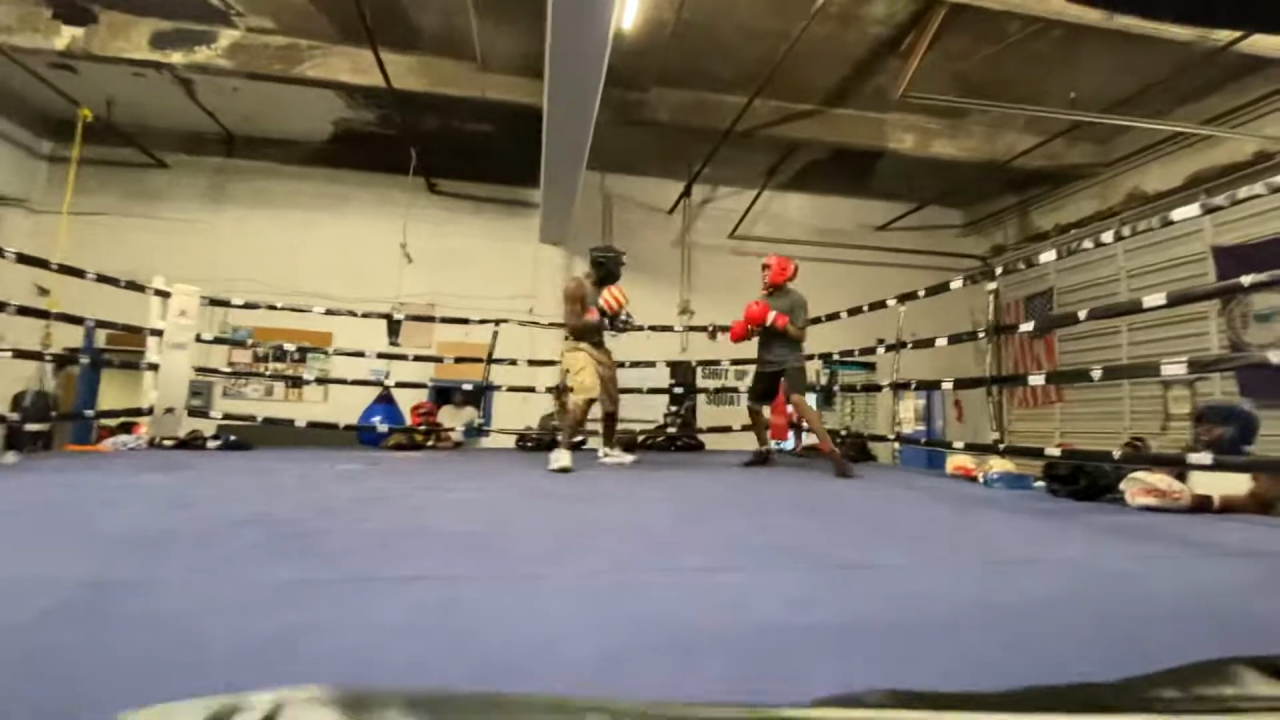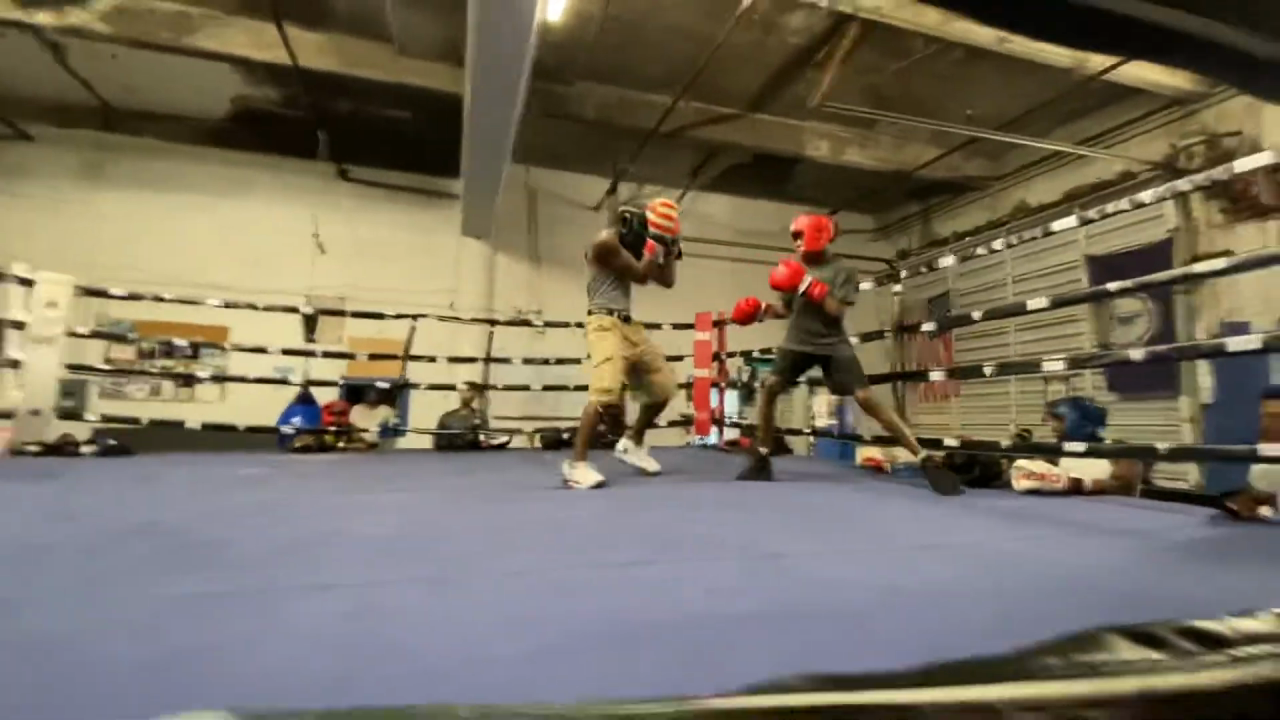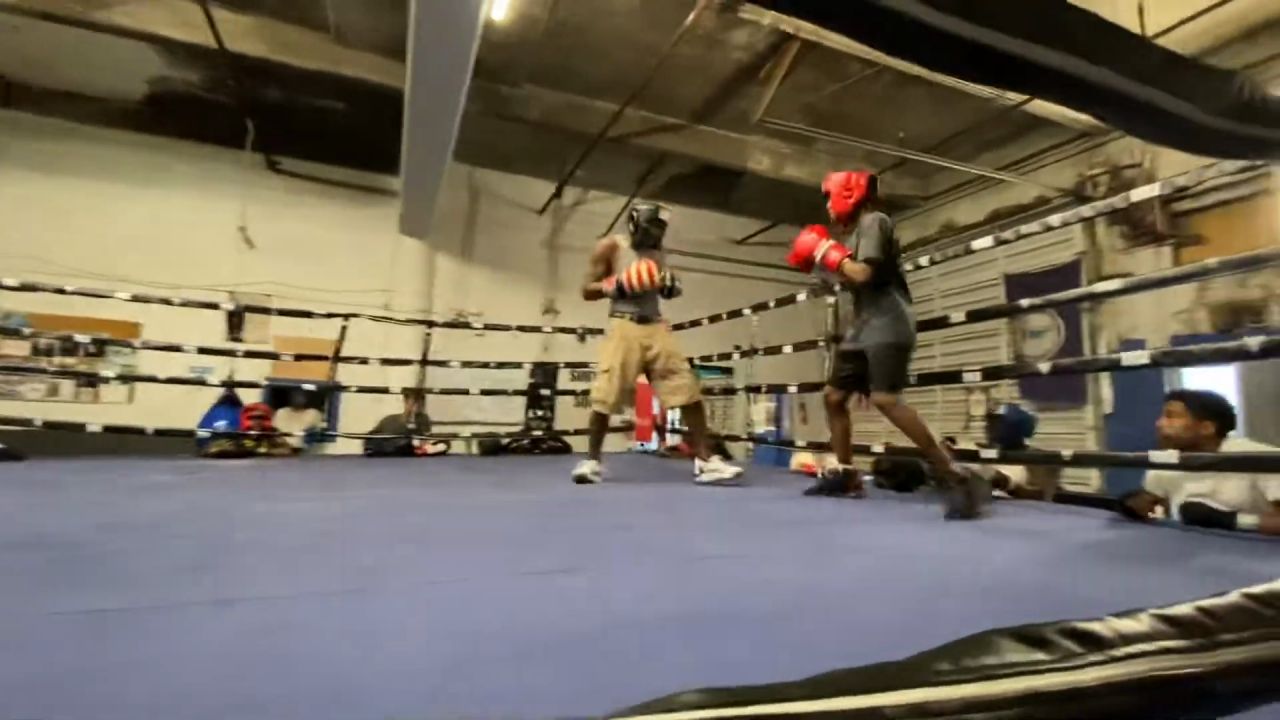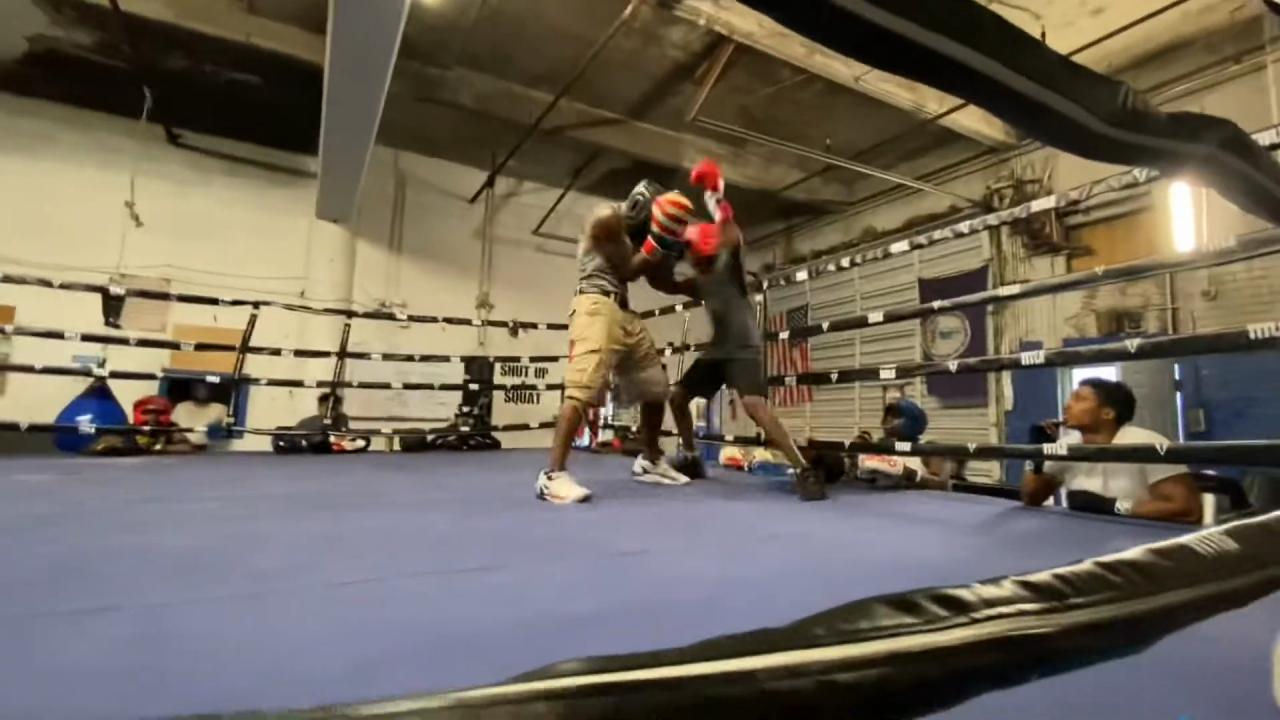
dt=1s
person 1, frame 1
left shoulder: (796, 299)
right shoulder: (763, 300)
left elbow: (799, 334)
left wrist: (773, 319)
right wrist: (746, 330)
left hip: (790, 361)
right hip: (766, 362)
left knee: (798, 402)
right knee: (753, 406)
left ankle: (833, 454)
right ankle: (763, 450)
person 1, frame 2
left shoulder: (840, 271)
right shoulder: (794, 267)
left elbow: (836, 311)
right elbow: (785, 308)
left wrist: (808, 285)
right wrist: (761, 310)
left hip: (832, 345)
right hip: (797, 343)
left knee: (866, 398)
right knee: (770, 386)
left ankle: (925, 460)
right ankle: (760, 458)
person 1, frame 3
left shoulder: (874, 221)
right shoulder: (854, 229)
left elbow: (861, 274)
left wrist: (828, 253)
right wrist: (817, 258)
left hip: (889, 327)
right hip: (863, 331)
left knee: (885, 400)
right knee: (833, 398)
right ankle: (845, 475)
person 1, frame 4
left shoulder: (729, 262)
right shoulder: (700, 281)
left elbow: (734, 238)
right elbow: (669, 285)
left hip: (743, 350)
right hip: (716, 351)
left knee: (753, 405)
right knee: (677, 397)
left ankle: (804, 471)
right ankle: (691, 459)
person 2, frame 1
left shoulder: (609, 289)
right shoulder: (576, 287)
right elbow: (572, 327)
left wrist: (619, 321)
right wrist: (598, 314)
left hip: (600, 349)
right hip: (578, 348)
left knee: (611, 404)
right knee: (587, 395)
left ankle: (608, 449)
right ankle: (562, 451)
person 2, frame 2
left shoulder: (632, 248)
right shoulder: (606, 241)
left elbow: (668, 281)
right elbow: (641, 276)
left wrist: (669, 245)
right wrist: (657, 239)
left hip: (630, 326)
right hip: (604, 325)
left knee: (662, 388)
right knee: (606, 393)
left ankle: (631, 443)
right ankle: (575, 463)
person 2, frame 3
left shoulder: (656, 253)
right shoulder: (609, 247)
right elbow: (587, 291)
left wrist: (669, 286)
right wrist: (616, 284)
left hip: (657, 330)
right hip: (624, 328)
left knee: (688, 392)
right knee: (604, 398)
left ankle: (705, 461)
right ankle: (593, 462)
person 2, frame 4
left shoulder: (632, 227)
right shoulder: (608, 217)
left elbow: (653, 275)
right elbow: (629, 271)
left wrist: (667, 245)
right wrist: (658, 238)
left hip: (620, 311)
right hip: (594, 307)
left knee: (654, 385)
right knee: (583, 386)
left ankle: (650, 461)
right ankle: (553, 475)
